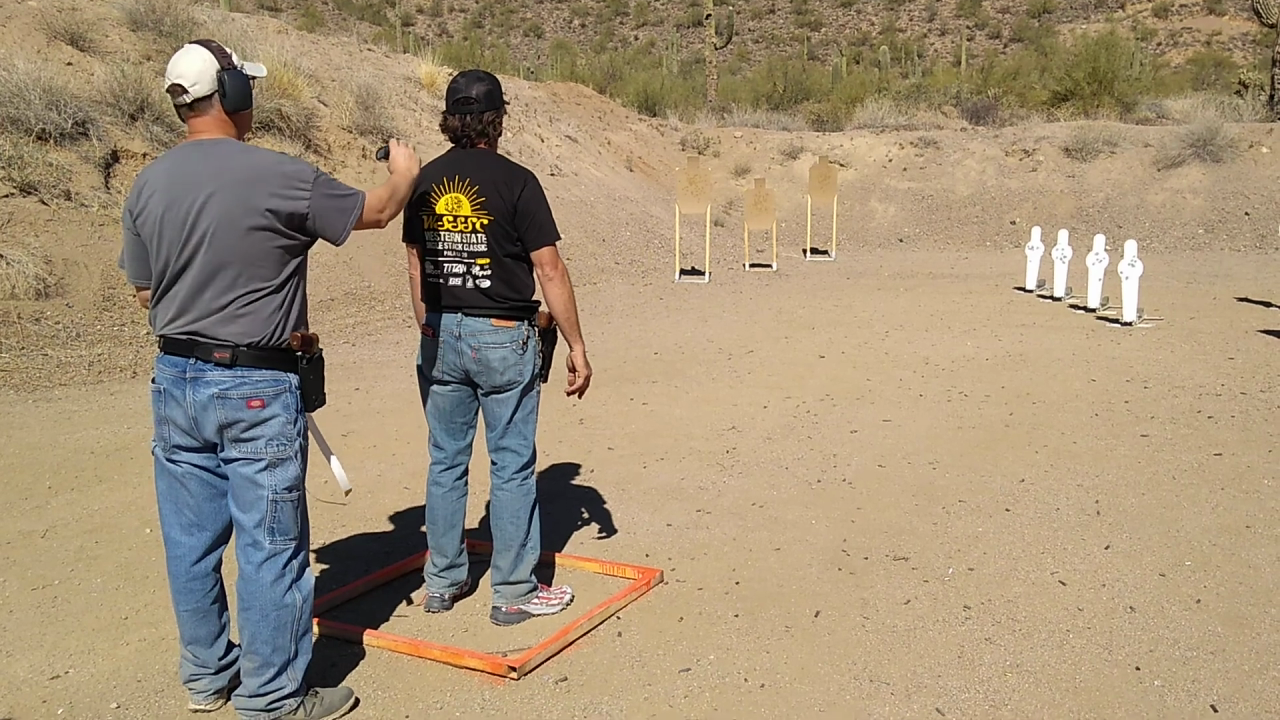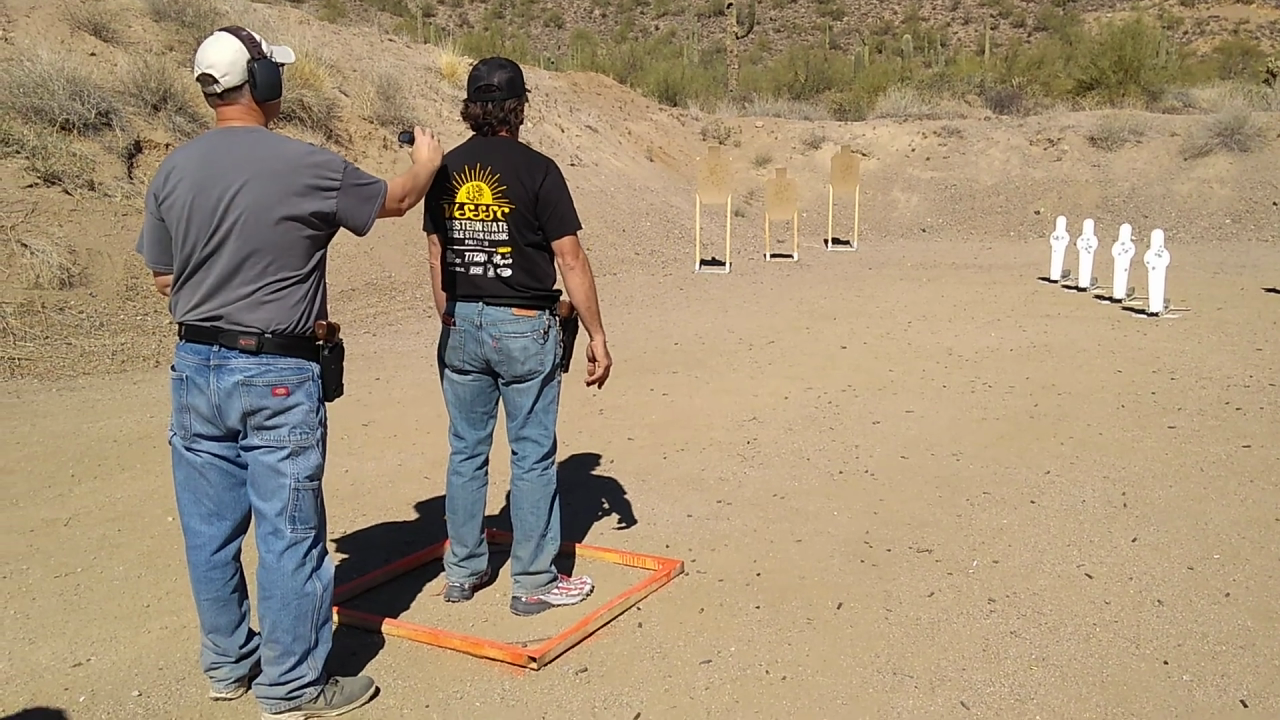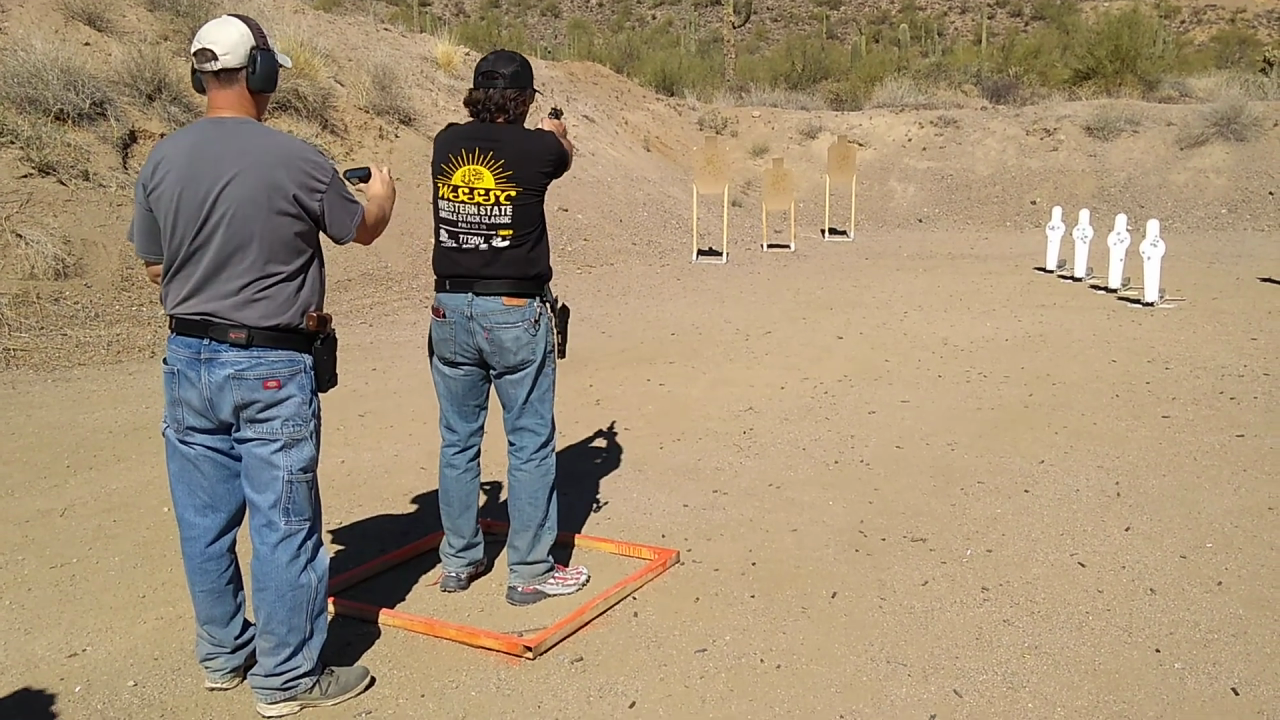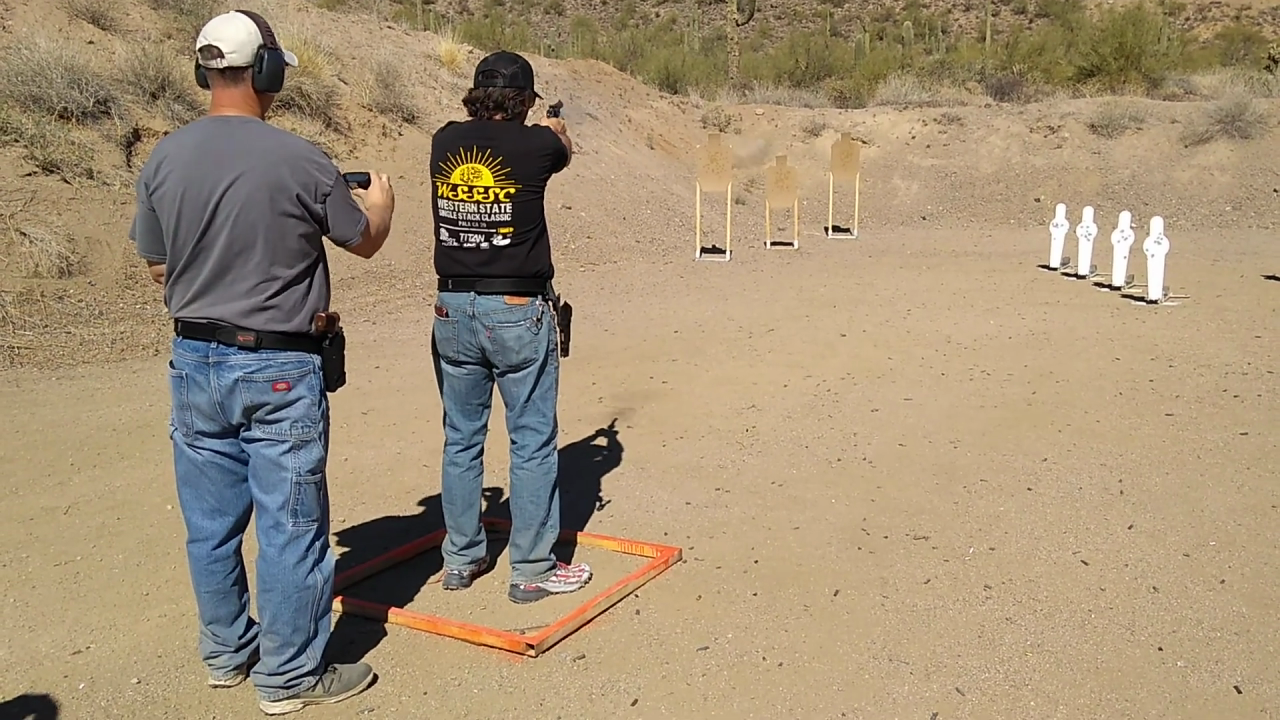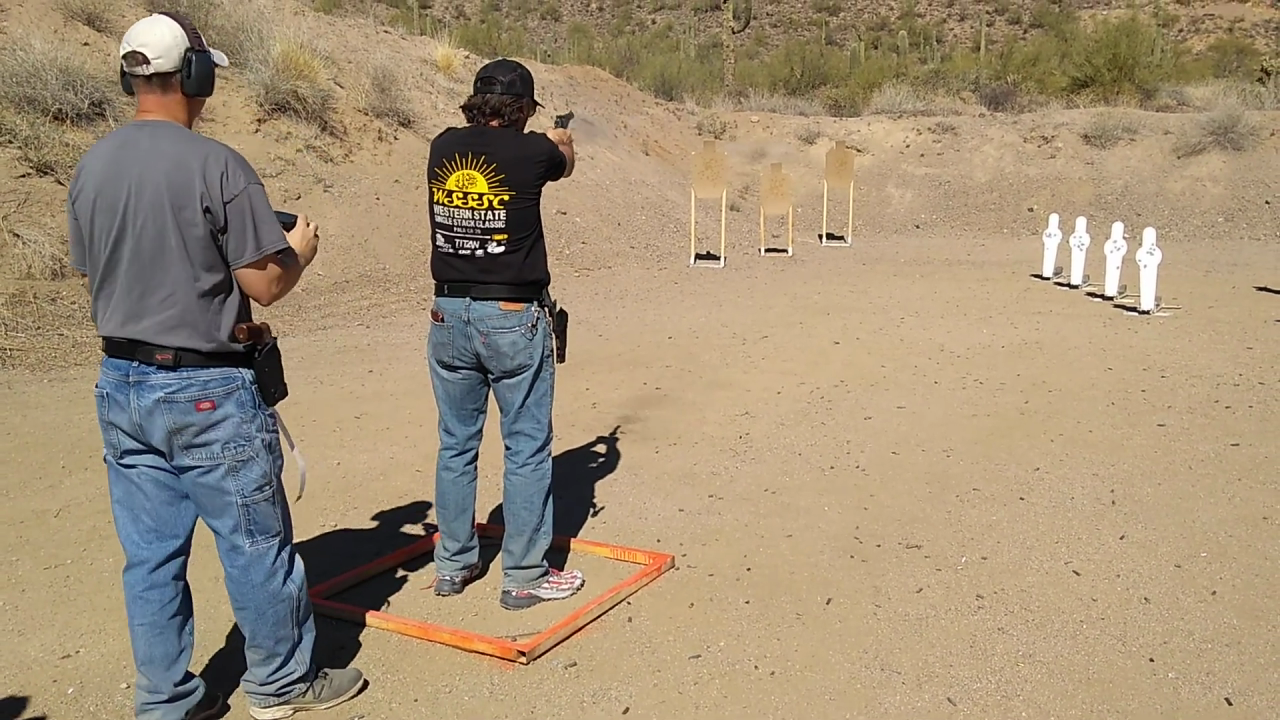
dt=1s
person 1, frame 1
left shoulder: (146, 185)
right shoulder: (278, 177)
left elbow: (144, 292)
right elbow: (375, 211)
right wrist: (404, 173)
left hip: (175, 380)
right hip: (255, 389)
left knee: (191, 539)
right knee: (268, 544)
person 1, frame 2
left shoulder: (172, 170)
right shoulder: (307, 167)
left elbow: (164, 279)
right elbow: (395, 200)
right wrist: (427, 162)
left hip: (196, 368)
right hip: (277, 376)
left knee: (210, 527)
right knee: (288, 532)
left ankle: (228, 662)
person 1, frame 3
left shoulder: (160, 160)
right shoulder: (295, 160)
left elbow: (155, 268)
right elbow: (363, 230)
right wrist: (382, 195)
left hip: (188, 360)
right hip: (269, 368)
left knee: (204, 520)
right knee: (283, 524)
left ankle: (223, 653)
person 1, frame 4
left shoulder: (163, 159)
right shoulder: (298, 160)
left elbow: (158, 268)
right elbow: (365, 241)
right wrist: (380, 202)
left hip: (195, 362)
right hip: (278, 370)
left knee: (210, 523)
right knee: (290, 526)
left ankle: (226, 651)
person 1, frame 5
left shoulder: (89, 167)
right shoulder: (215, 165)
left elbow: (90, 274)
right elbow: (265, 283)
right wrist: (301, 249)
left hip: (122, 383)
right hip: (206, 388)
left knee: (150, 553)
right knee: (254, 543)
person 2, frame 1
left shoulder: (424, 181)
right shoulder: (515, 182)
left elbow: (416, 267)
right elbow: (550, 271)
right wrist: (576, 346)
left hip: (442, 336)
right hip: (502, 336)
left knee: (445, 461)
right knee: (511, 466)
left ankle: (442, 581)
right ankle: (514, 592)
person 2, frame 2
left shoulder: (445, 169)
right shoulder: (537, 169)
left elbow: (436, 257)
right elbow: (570, 260)
right wrist: (597, 336)
left hip: (462, 324)
right hip: (524, 327)
left knee: (466, 451)
right knee: (532, 455)
left ankle: (463, 570)
right ankle: (533, 582)
person 2, frame 3
left shoulder: (446, 143)
right shoulder: (538, 148)
left hip: (451, 310)
right hip: (515, 314)
left knee: (458, 441)
right knee: (530, 444)
left ankle: (459, 560)
right ankle: (530, 572)
person 2, frame 4
left shoulder: (444, 141)
right shoulder: (535, 144)
right elbow: (563, 150)
right wrist: (555, 128)
left hip: (453, 309)
right hip: (517, 312)
left knee: (461, 439)
right knee: (532, 443)
left ankle: (461, 558)
right ankle: (533, 570)
person 2, frame 5
left shoulder: (443, 147)
right shoulder: (532, 152)
right elbow: (565, 163)
right wrist: (562, 141)
left hip: (449, 315)
right hip: (513, 318)
left knee: (456, 444)
right knee: (526, 448)
left ankle: (453, 563)
right ankle: (525, 576)
